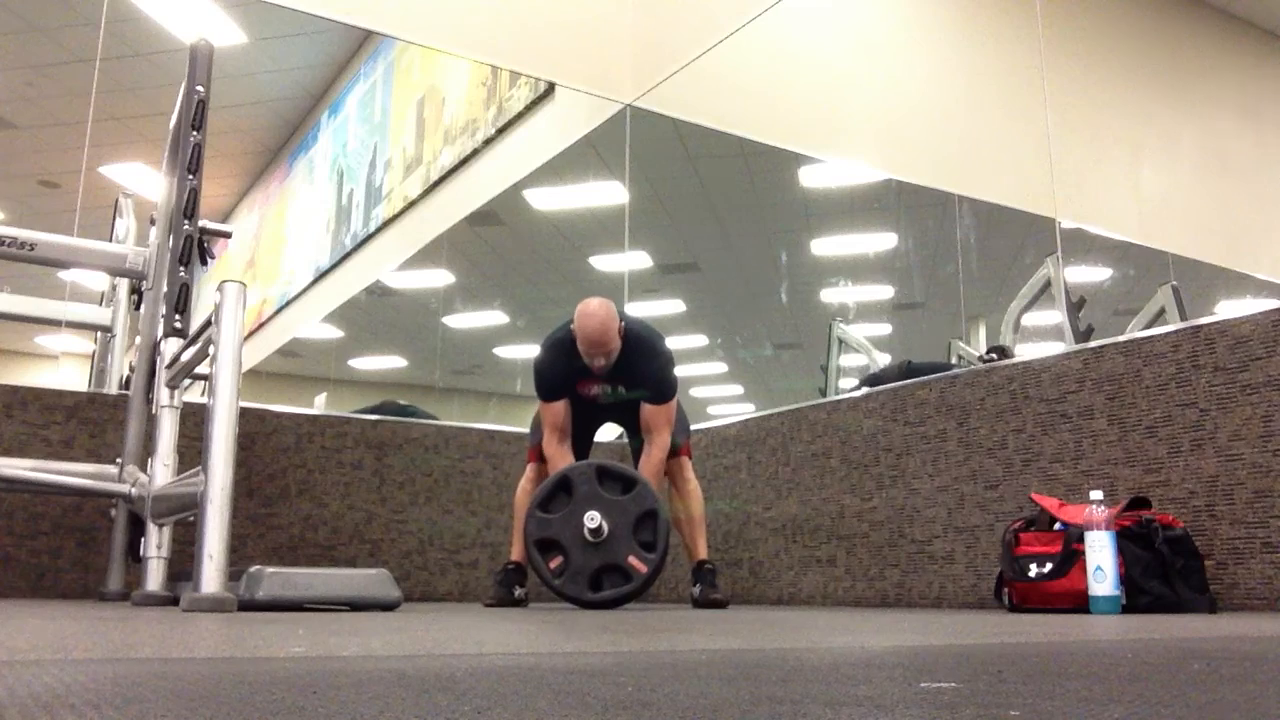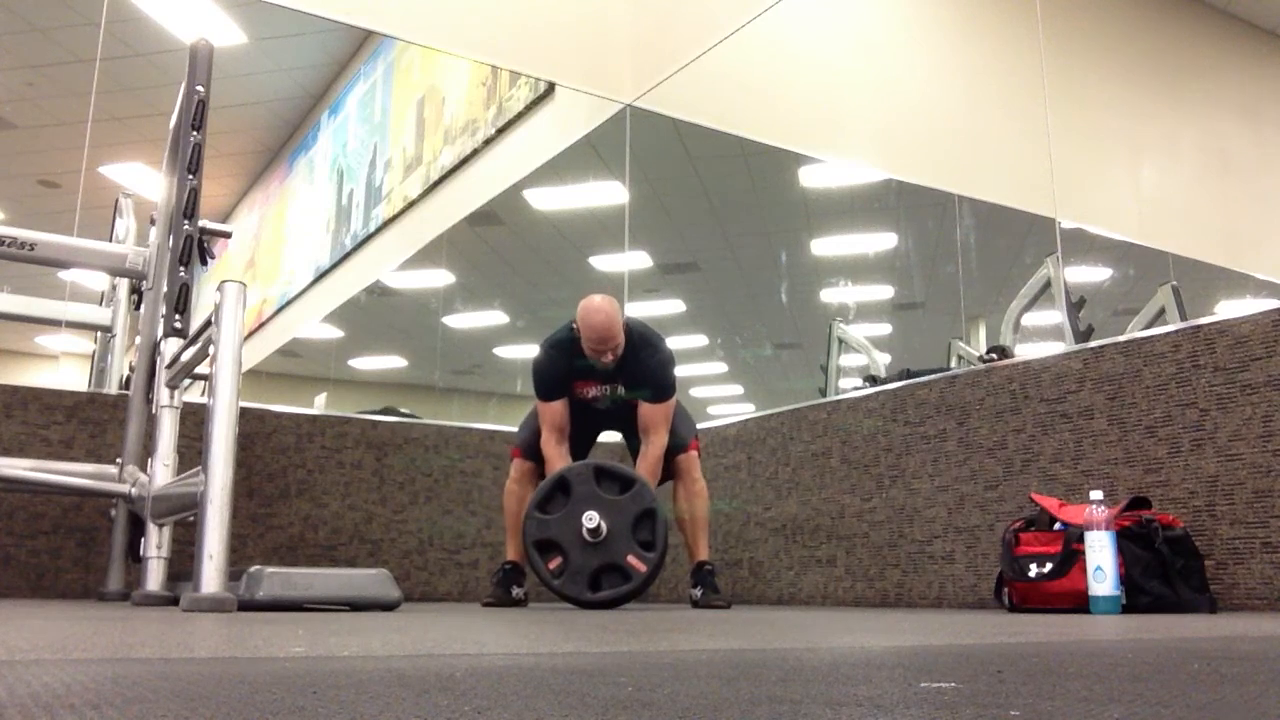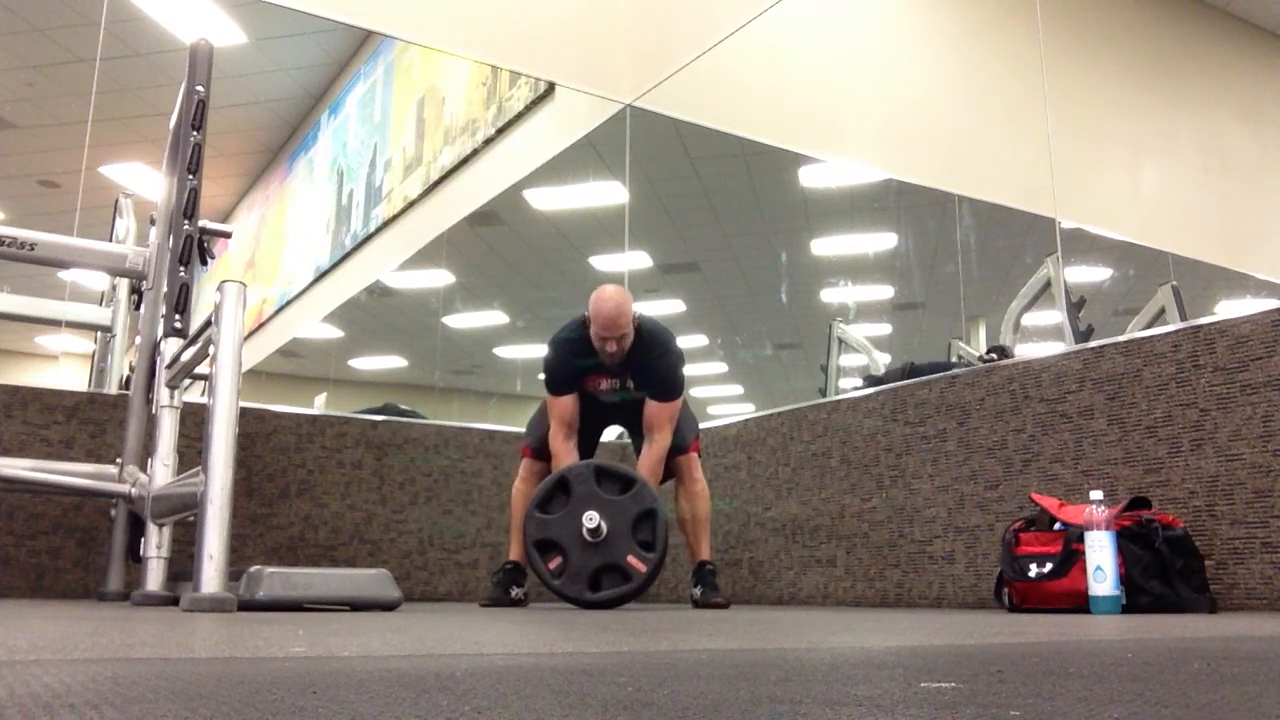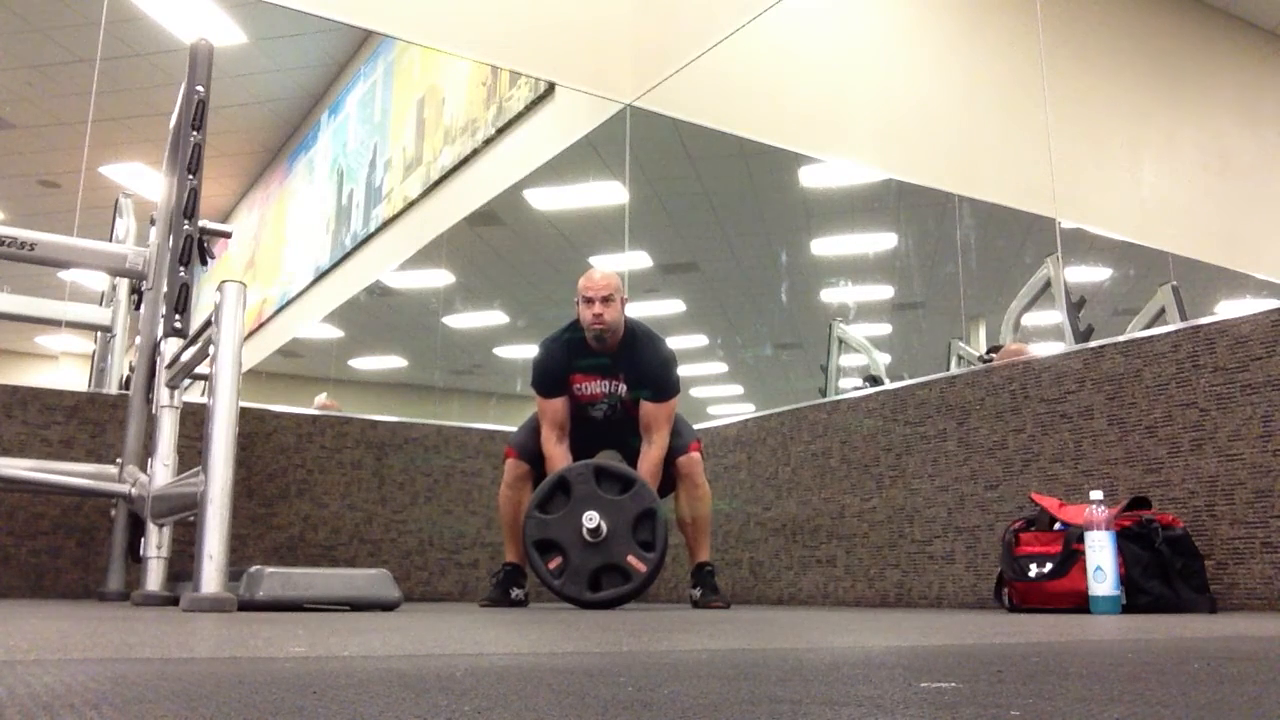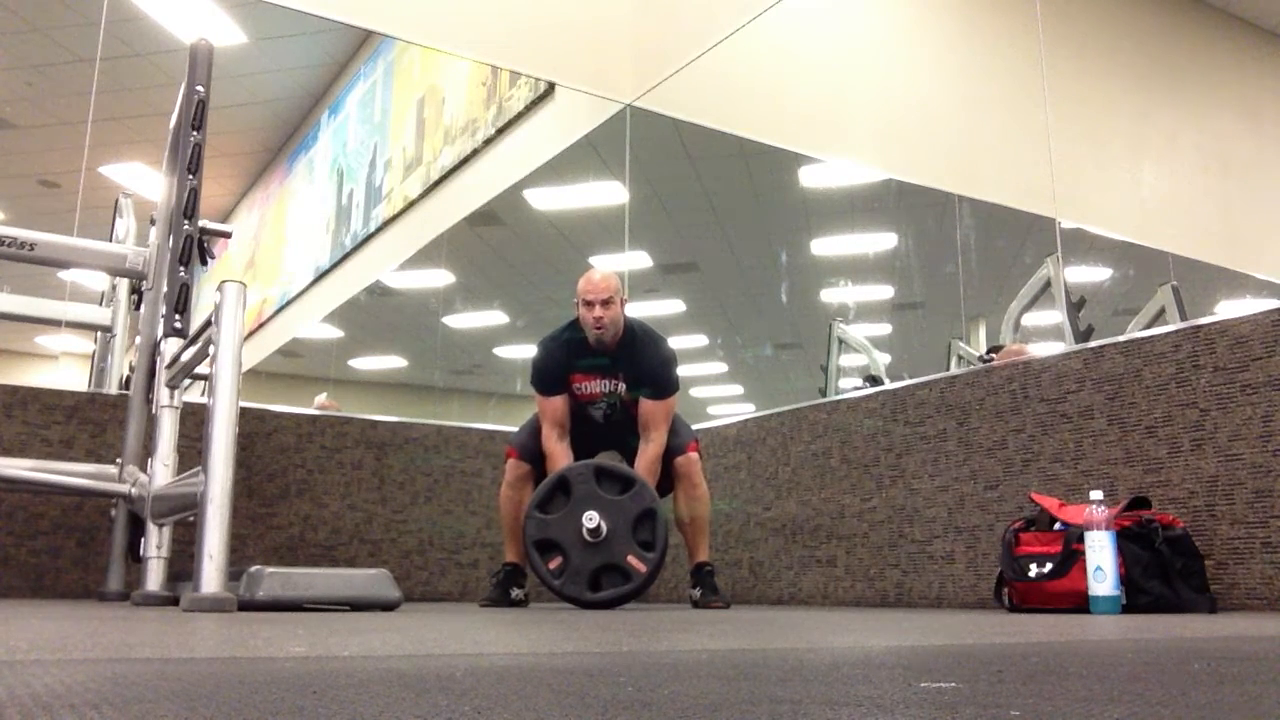
dt=1s
person 1, frame 1
left shoulder: (652, 353)
right shoulder: (552, 355)
left elbow: (657, 441)
right elbow: (556, 440)
left hip: (640, 398)
right hip: (576, 399)
left knee: (679, 464)
right knee: (537, 468)
left ankle: (703, 575)
right ankle: (513, 574)
person 1, frame 2
left shoulder: (653, 352)
right shoulder: (552, 355)
left elbow: (653, 439)
right elbow: (554, 439)
left hip: (641, 406)
right hip: (574, 406)
left knee: (687, 460)
right knee: (523, 464)
left ankle: (703, 577)
right ankle: (511, 577)
person 1, frame 3
left shoulder: (662, 348)
right shoulder: (564, 347)
left elbow: (657, 438)
right elbow: (563, 434)
left hip: (647, 402)
right hip: (584, 401)
left knee: (688, 461)
right knee: (532, 463)
left ankle: (704, 575)
right ankle: (512, 575)
person 1, frame 4
left shoulder: (654, 353)
right shoulder: (554, 352)
left elbow: (654, 439)
right elbow: (555, 435)
left hip: (637, 421)
right hip: (576, 421)
left knee: (690, 463)
right knee: (516, 465)
left ankle: (703, 577)
right ankle: (512, 576)
person 1, frame 5
left shoulder: (653, 351)
right shoulder: (553, 350)
left elbow: (652, 437)
right elbow: (555, 434)
left hip: (636, 420)
right hip: (577, 420)
left knee: (687, 462)
right knee: (517, 465)
left ankle: (702, 576)
right ankle: (512, 575)
